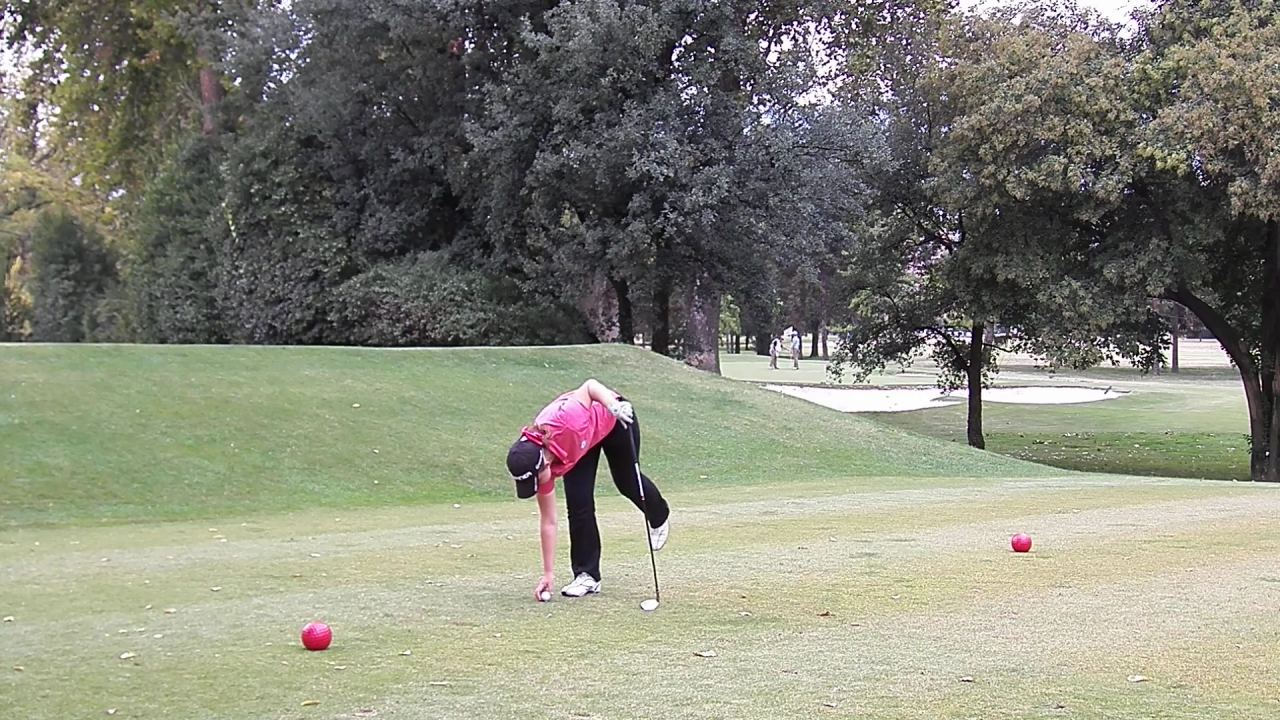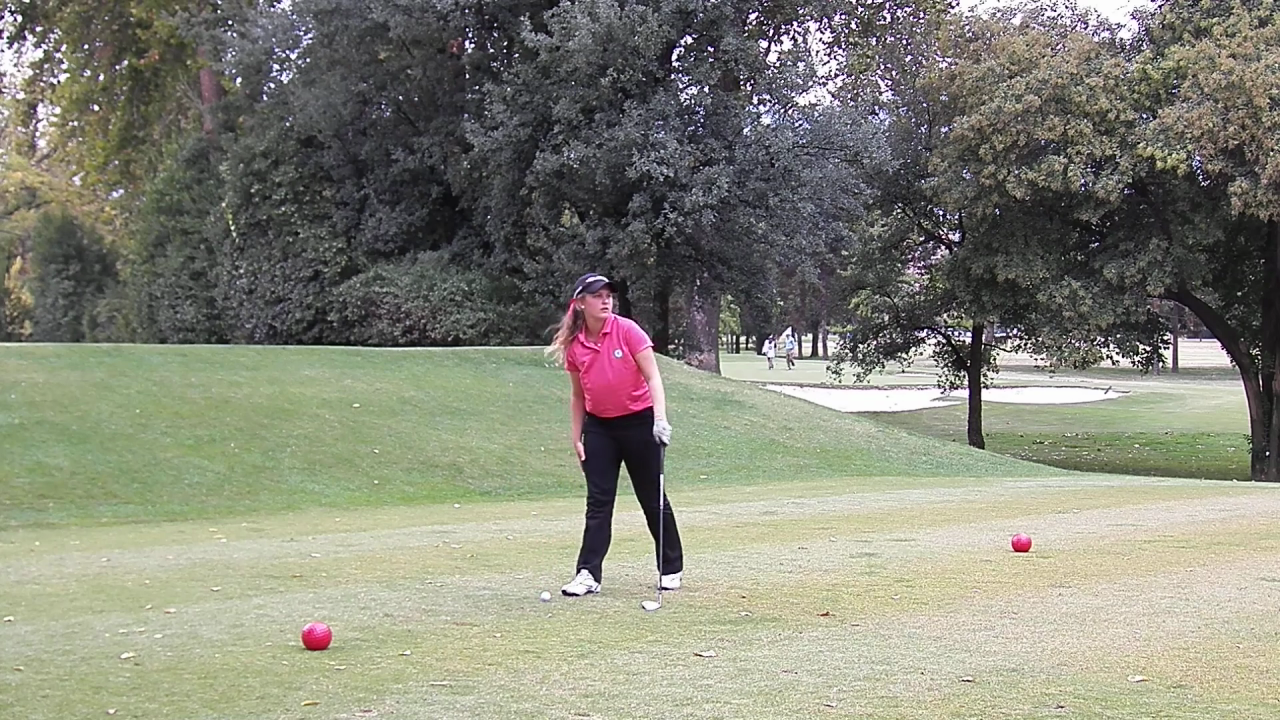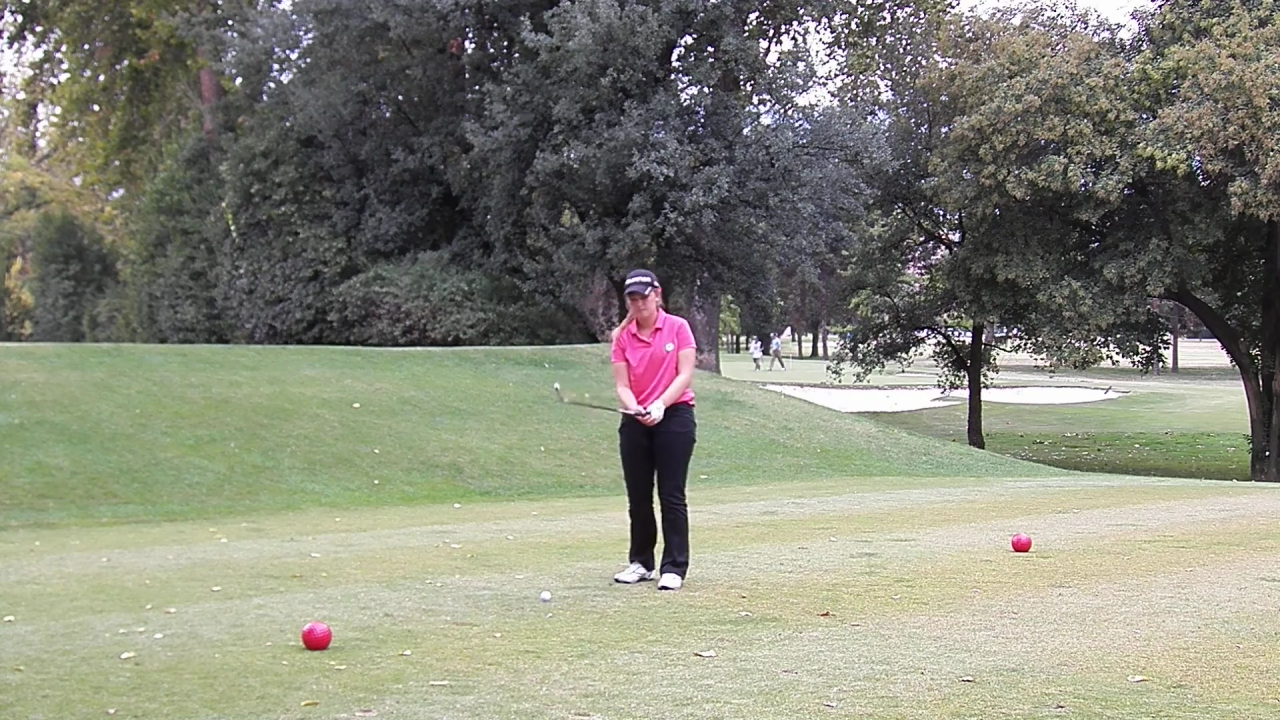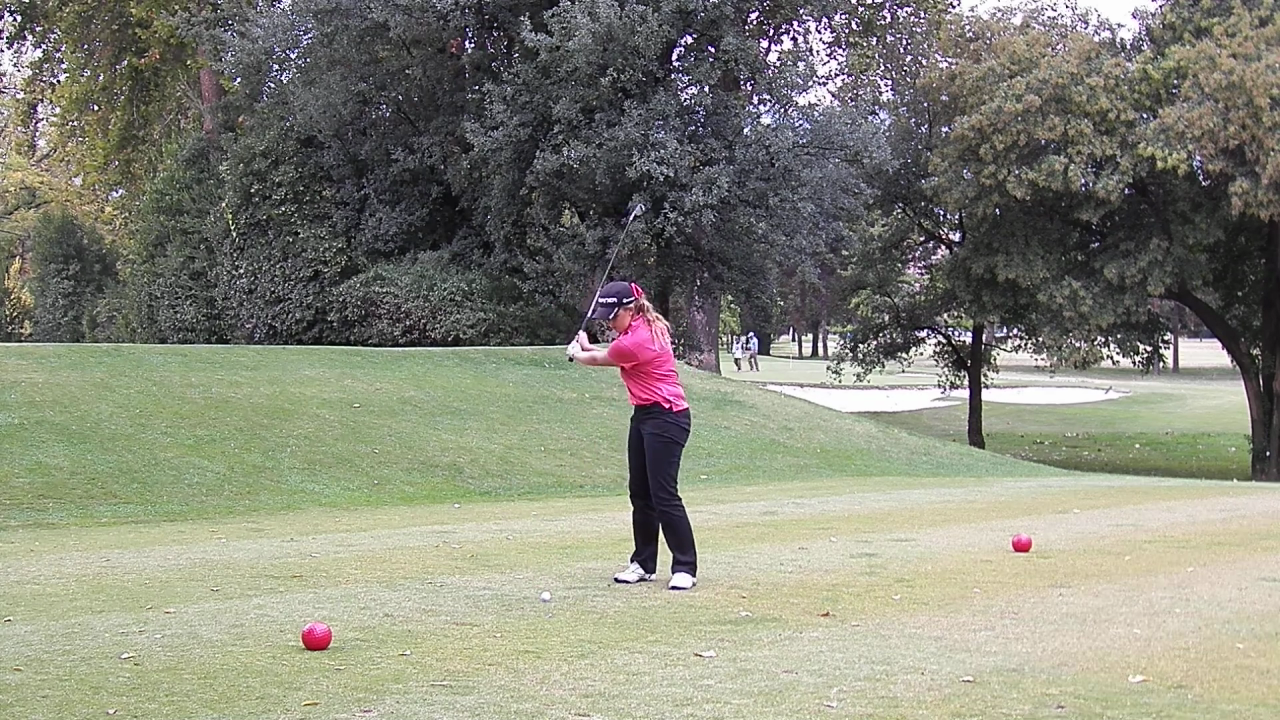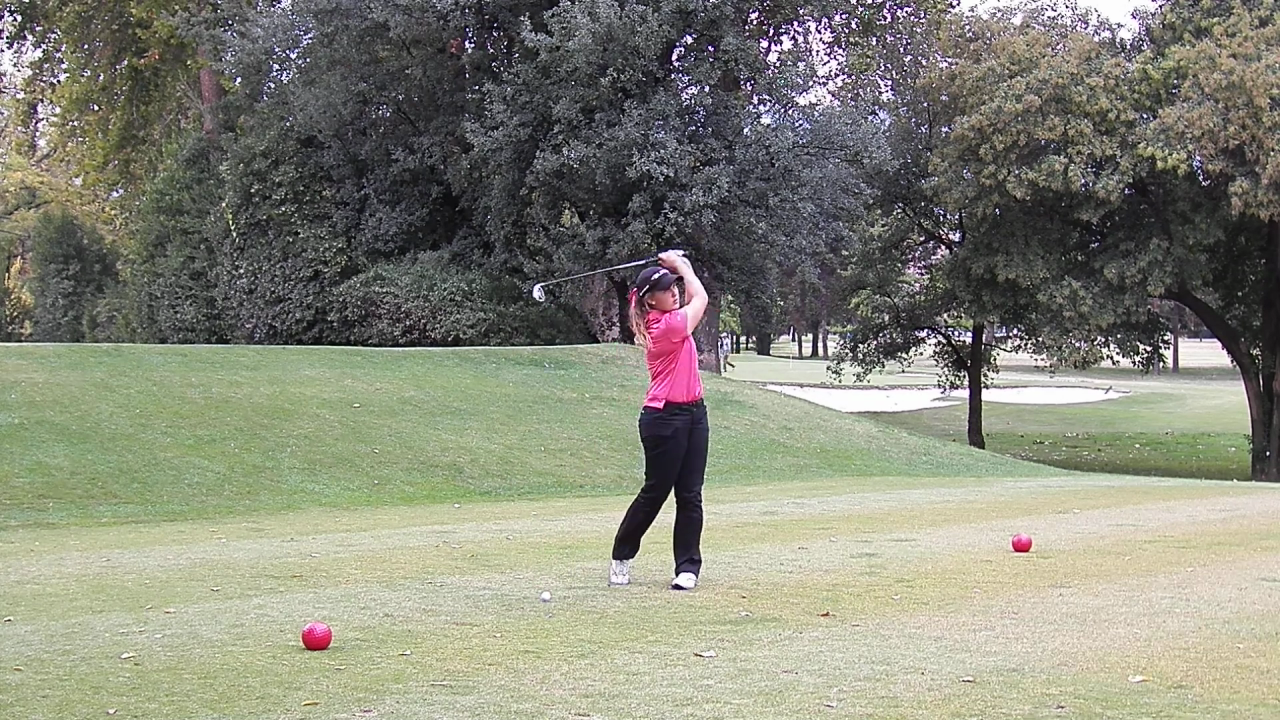
dt=1s
person 1, frame 1
left shoulder: (564, 423)
right shoulder: (537, 465)
left elbow: (589, 385)
right elbow: (548, 522)
left wrist: (614, 405)
right wrist: (548, 572)
left hip: (615, 422)
right hip: (579, 445)
left knee: (628, 482)
right knee: (578, 505)
left ankle: (659, 517)
right ankle: (587, 574)
person 1, frame 2
left shoulder: (627, 330)
right shoulder: (572, 345)
left elbow: (653, 376)
right elbow: (578, 396)
left wrist: (660, 417)
right wrist: (576, 437)
left hip: (640, 422)
right hip: (600, 427)
left knee: (652, 497)
right knee: (598, 501)
left ankle: (671, 567)
right ankle: (589, 574)
person 1, frame 3
left shoulder: (678, 327)
right shoulder: (622, 337)
left elbow: (685, 375)
right elbow: (622, 386)
left wrist: (659, 404)
right wrist: (635, 408)
left hip: (674, 418)
right hip: (635, 422)
left knee: (671, 495)
right knee: (638, 496)
left ankle: (673, 567)
right ankle: (641, 562)
person 1, frame 4
left shoulder: (633, 342)
right shoulder: (645, 328)
left elbow: (601, 360)
right elbow: (614, 356)
left wrist: (579, 353)
right wrist: (587, 347)
left hip: (665, 419)
right hip: (646, 416)
left knee: (663, 494)
right knee: (640, 492)
left ankle: (685, 567)
right ankle: (643, 563)
person 1, frame 5
left shoulder: (668, 319)
right shoulder: (667, 326)
left elbow: (695, 301)
right elbow: (700, 300)
left wrist: (680, 267)
right wrist: (681, 264)
left hip: (693, 413)
right hip: (665, 418)
left knee: (690, 495)
right knee: (655, 491)
left ankle: (687, 567)
right ankle: (621, 556)
